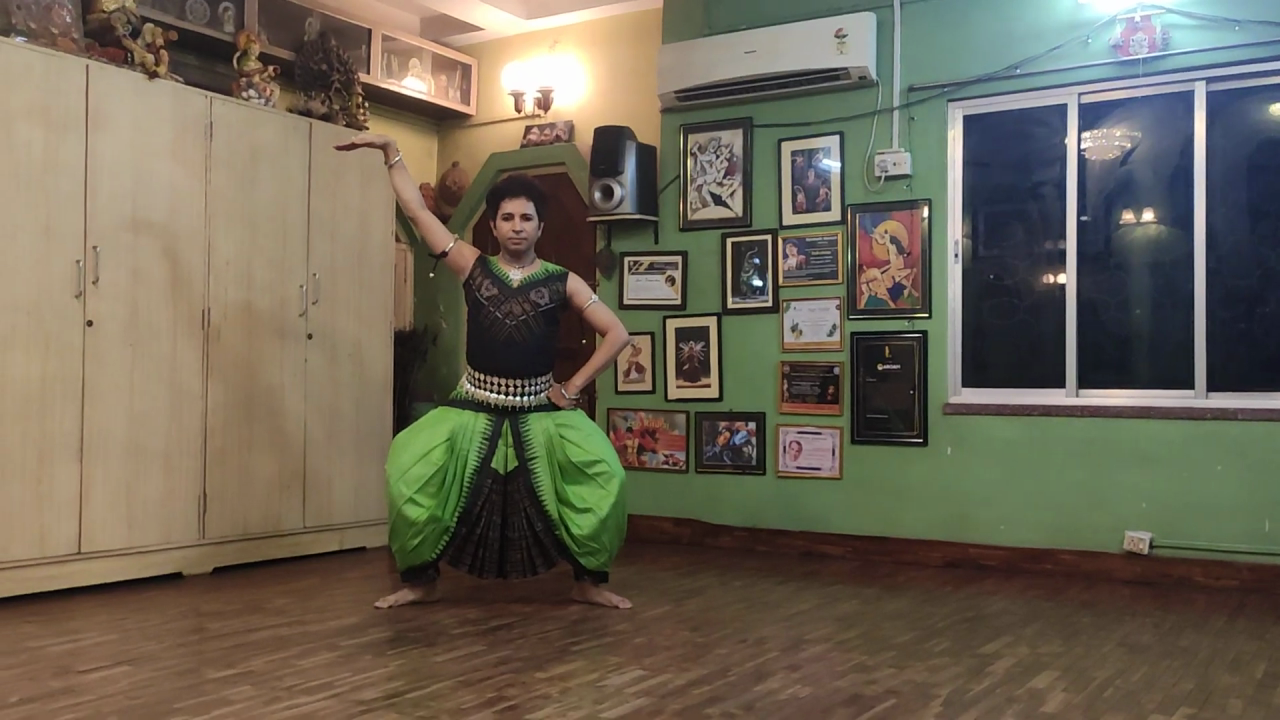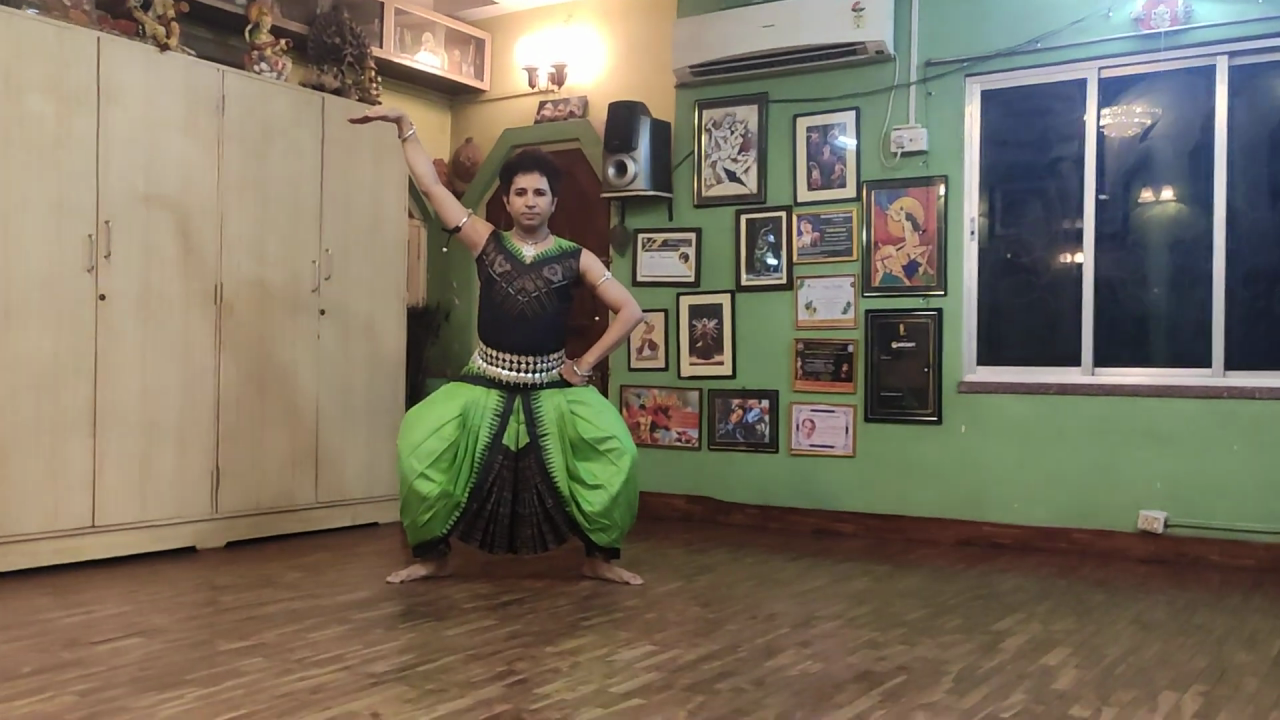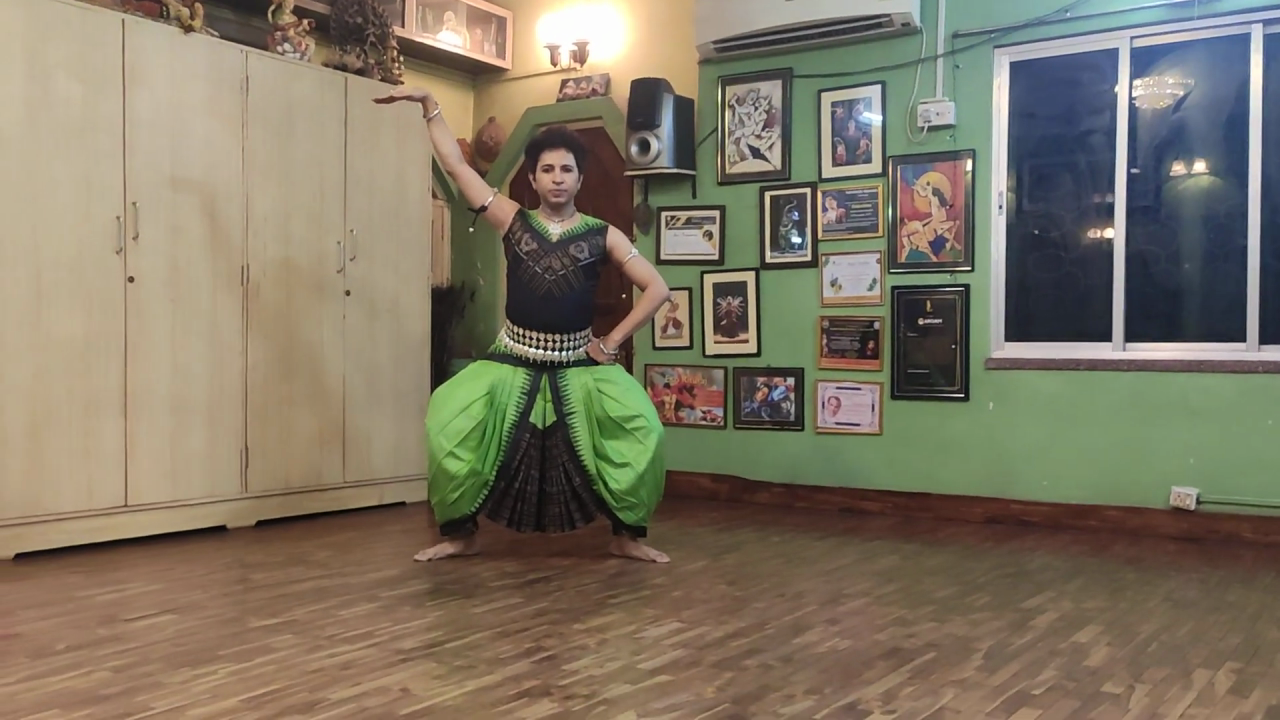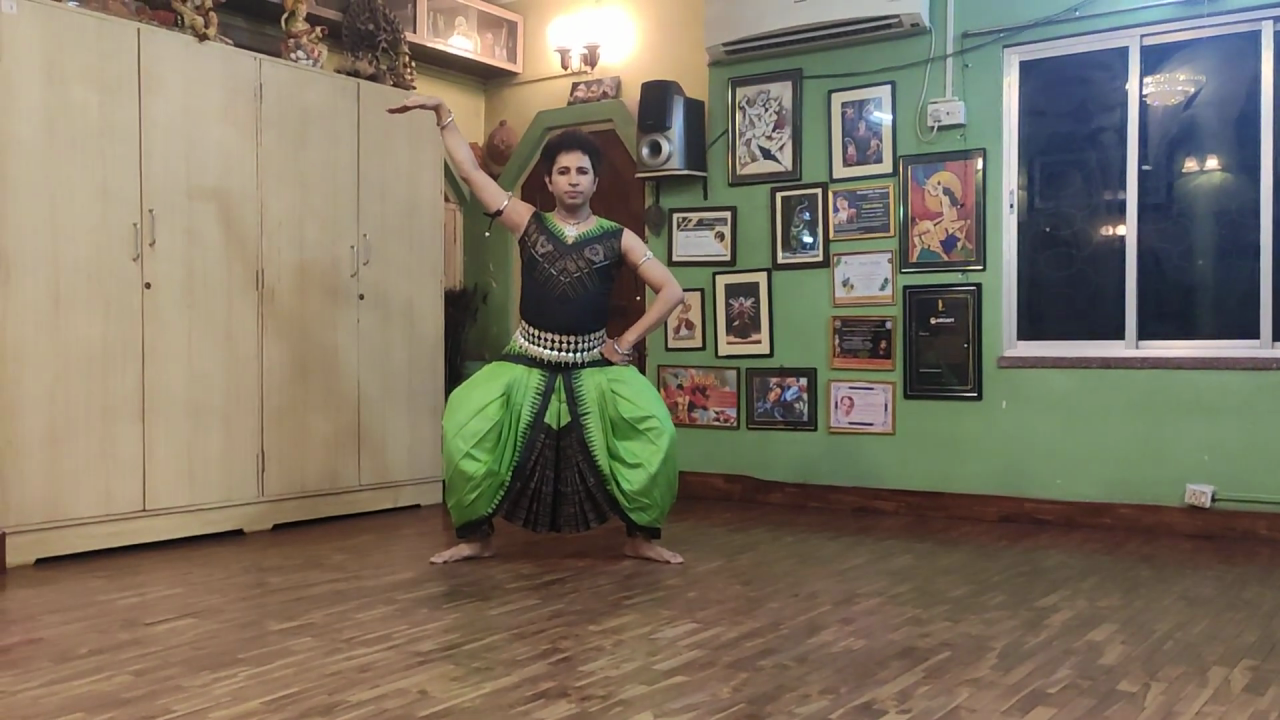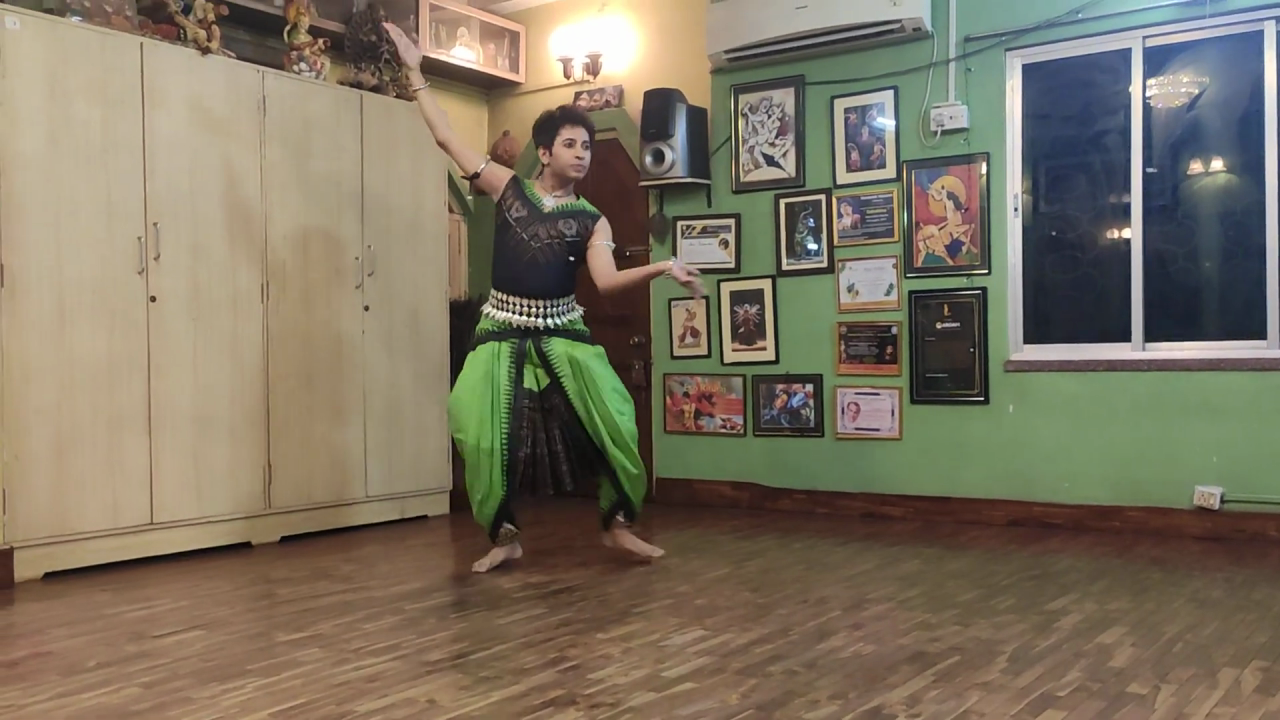
dt=1s
person 1, frame 1
left shoulder: (563, 282)
right shoulder: (473, 267)
left elbow: (617, 334)
right elbow: (417, 211)
left wrist: (574, 386)
right wrist: (390, 150)
left hip: (541, 410)
right hip: (475, 408)
left knee: (604, 474)
right knee: (408, 468)
left ankle: (588, 580)
right ankle: (421, 578)
person 1, frame 2
left shoulder: (576, 258)
right shoulder: (486, 243)
left elbow: (630, 311)
right elbow: (431, 186)
left wrist: (585, 364)
right wrist: (404, 124)
left hip: (552, 386)
right hip: (486, 383)
left knee: (616, 451)
right knee: (420, 441)
left ankle: (600, 557)
right ankle: (432, 554)
person 1, frame 3
left shoulder: (602, 236)
right shoulder: (513, 221)
left elbow: (657, 289)
right elbow: (456, 166)
left wrist: (612, 342)
right wrist: (429, 104)
left hip: (579, 364)
right hip: (513, 361)
left knee: (643, 429)
right knee: (448, 421)
left ankle: (627, 535)
right ankle: (460, 533)
person 1, frame 4
left shoulder: (618, 238)
right shoulder: (529, 223)
left elbow: (672, 291)
right elbow: (470, 171)
left wrist: (627, 342)
right wrist: (442, 112)
left hip: (594, 365)
right hip: (528, 362)
left knee: (655, 429)
right knee: (464, 424)
left ankle: (641, 536)
right ankle: (475, 535)
person 1, frame 5
left shoulder: (591, 220)
right shoulder: (509, 188)
left elbow: (606, 279)
right elbow: (446, 136)
left wrist: (662, 266)
right wrist: (414, 72)
left hip: (561, 333)
right hip: (502, 332)
left knee: (613, 417)
right knee: (485, 433)
left ankle: (618, 523)
right ankle: (504, 536)
